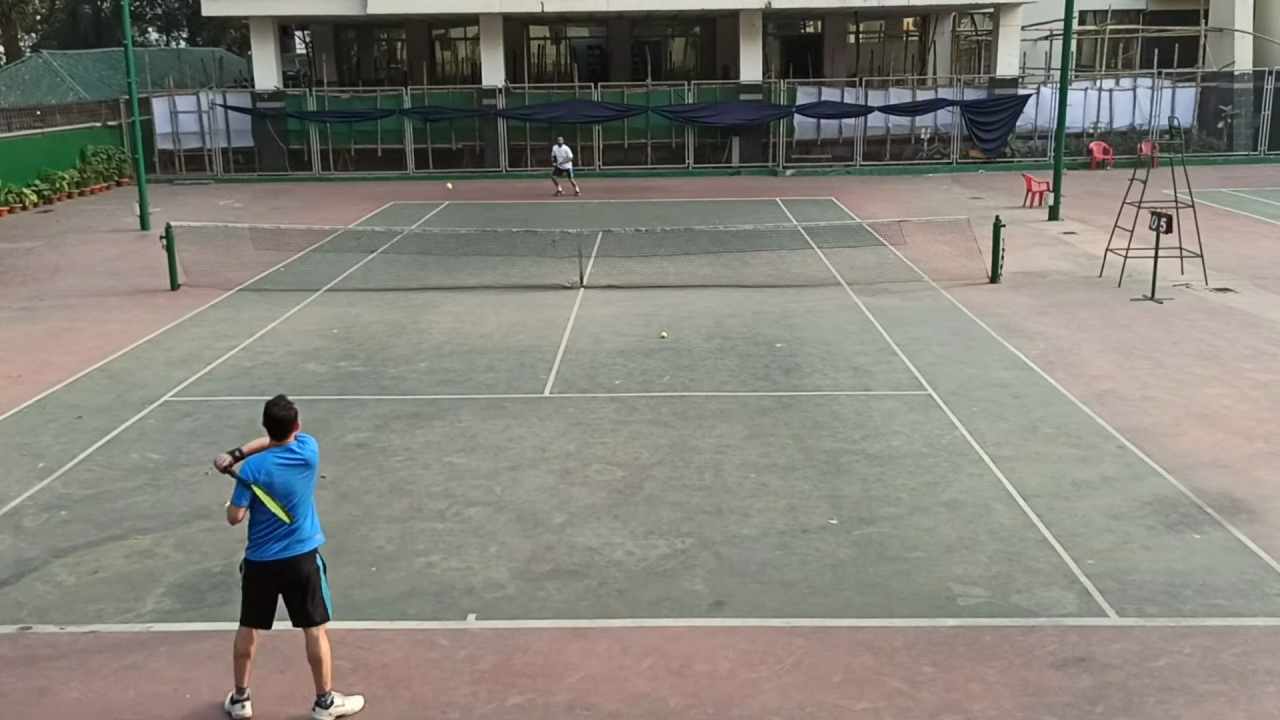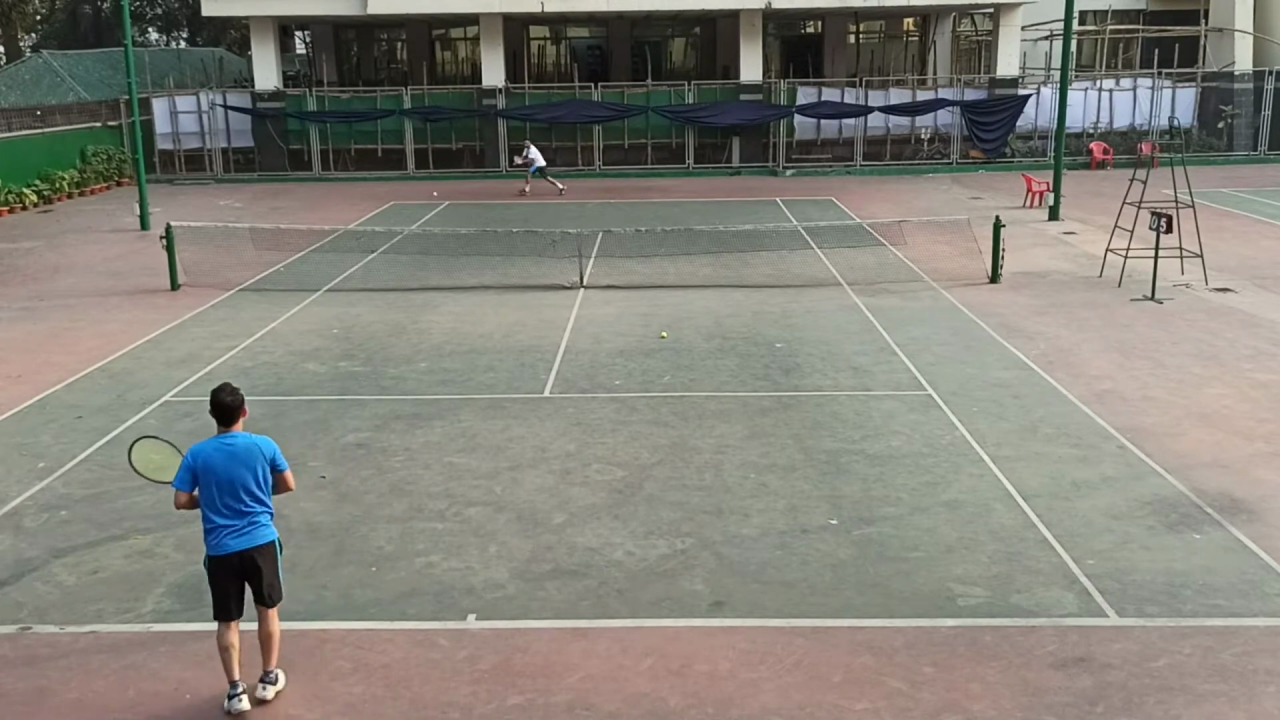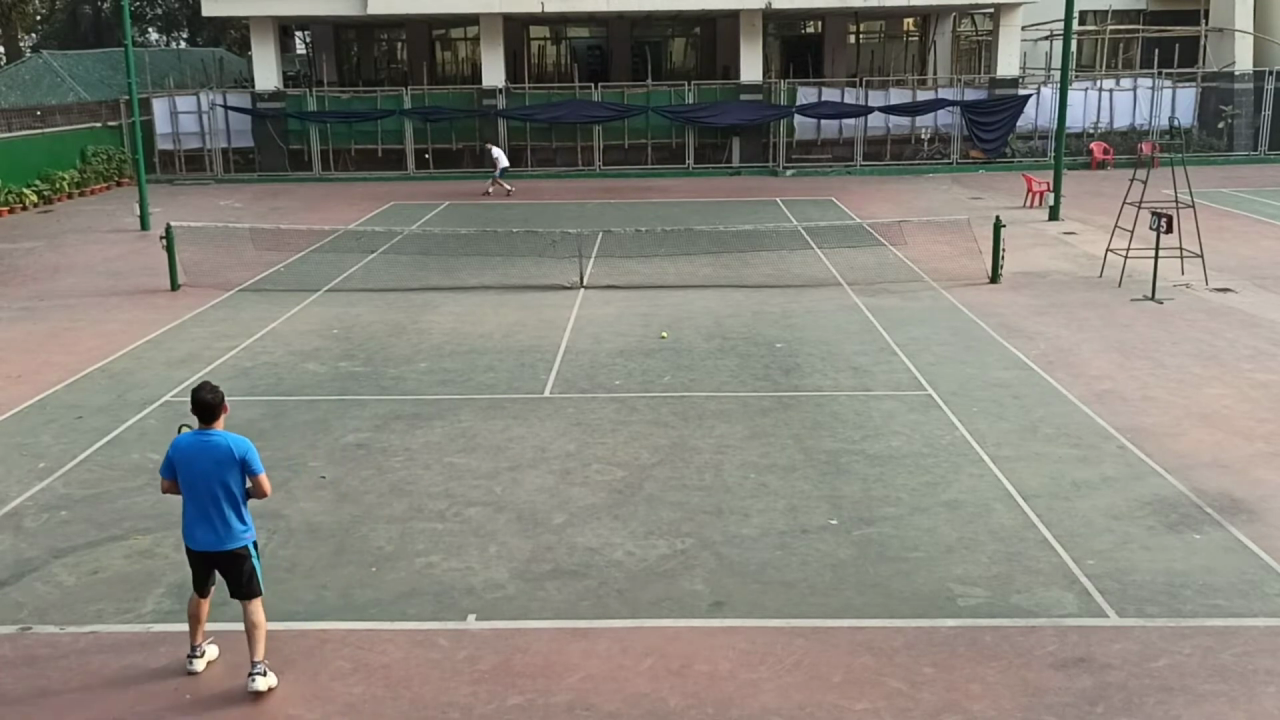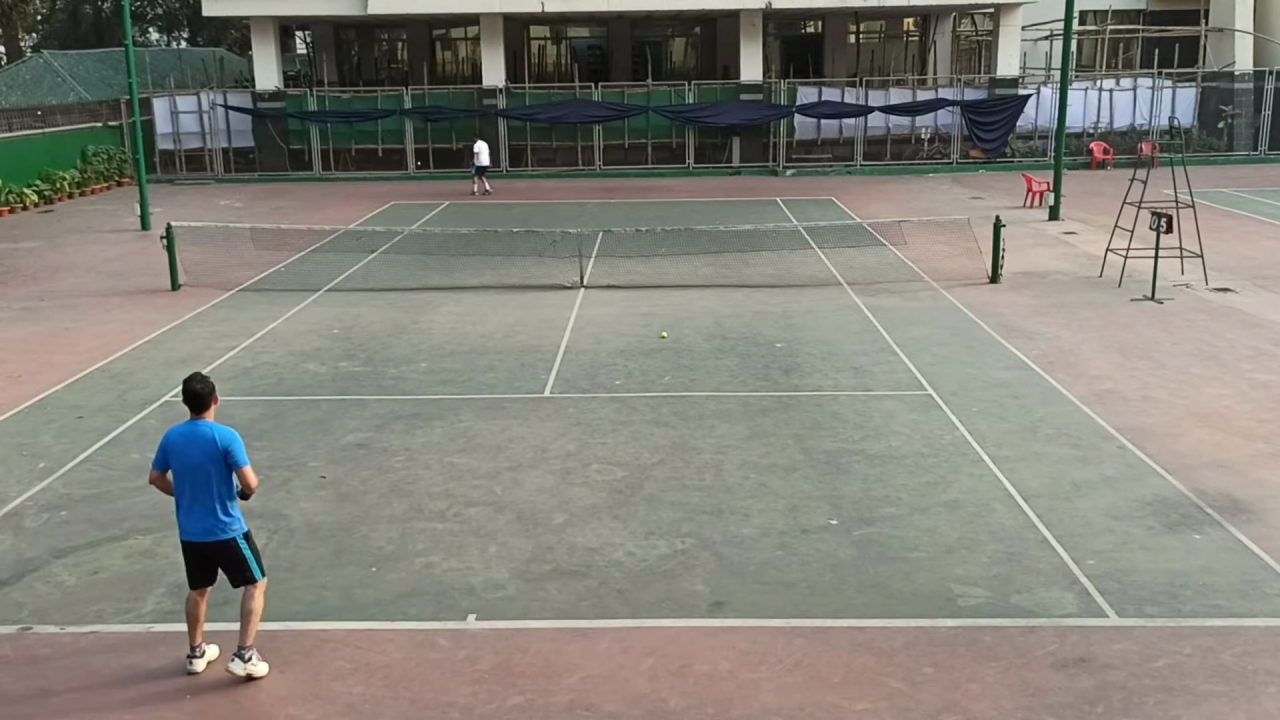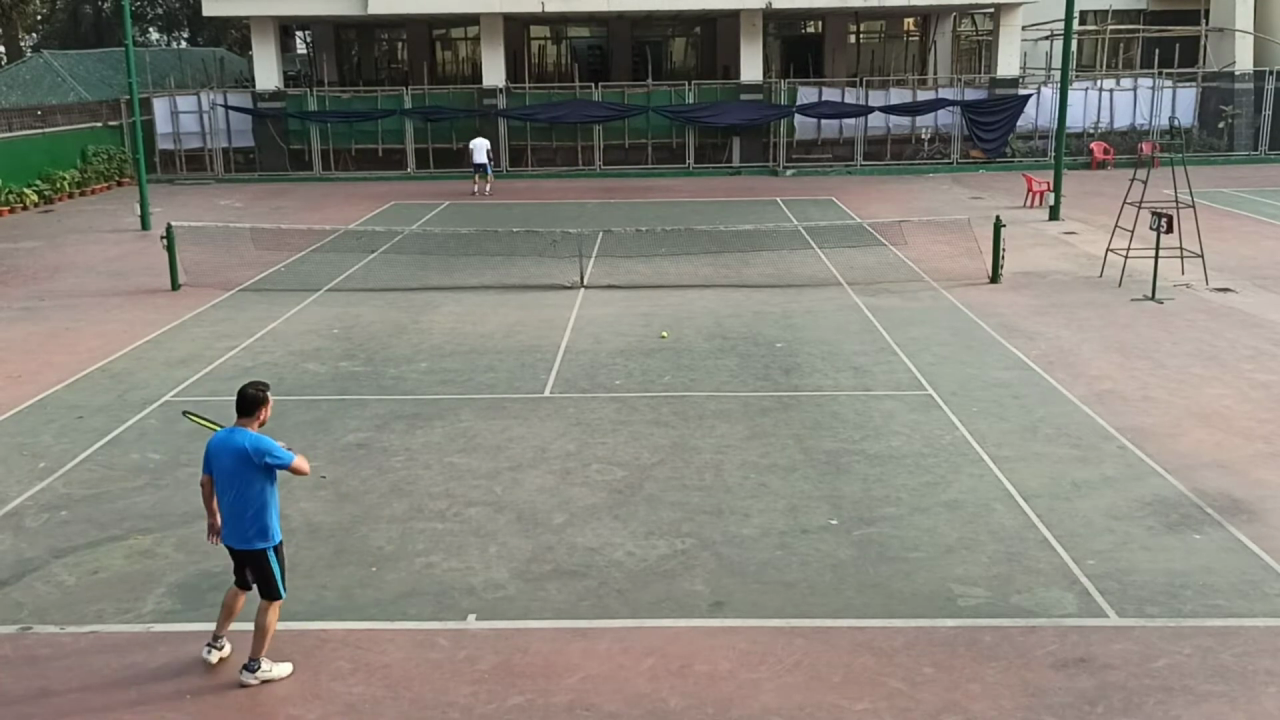
dt=0.5s
person 1, frame 1
left shoulder: (252, 469)
right shoulder: (309, 450)
left elbow: (235, 517)
right elbow: (270, 446)
right wrist: (237, 455)
left hip: (260, 561)
right hip: (302, 557)
left knee: (248, 628)
right knee: (315, 630)
person 1, frame 2
left shoulder: (197, 454)
right shoulder: (264, 445)
left elbow: (181, 500)
right elbow: (288, 484)
left hip: (221, 550)
right hip: (261, 542)
left knee: (227, 622)
right knee: (268, 610)
left ankle: (235, 691)
right ankle: (269, 678)
person 1, frame 3
left shoulder: (179, 445)
right shoulder: (240, 446)
left elbow: (167, 486)
right elbow: (264, 491)
left hip: (196, 540)
right hip: (235, 539)
left knee: (201, 594)
right knee: (252, 601)
left ankle: (197, 652)
right ankle: (258, 670)
person 1, frame 4
left shoulder: (172, 436)
right shoulder: (226, 437)
left elbow: (156, 478)
right elbow: (250, 483)
right wrist: (244, 493)
left hip: (190, 533)
right hip: (226, 530)
left knee: (198, 591)
right knee: (256, 584)
left ankle: (196, 653)
right ankle: (244, 655)
person 1, frame 5
left shoulder: (216, 440)
right shoulder: (259, 445)
left elbow: (206, 483)
right elbow: (303, 467)
left wrist: (213, 517)
right wrist: (284, 451)
left hip: (233, 534)
right hip: (261, 539)
left knee: (240, 586)
right knee: (271, 600)
left ankle: (215, 644)
right ankle: (254, 666)
